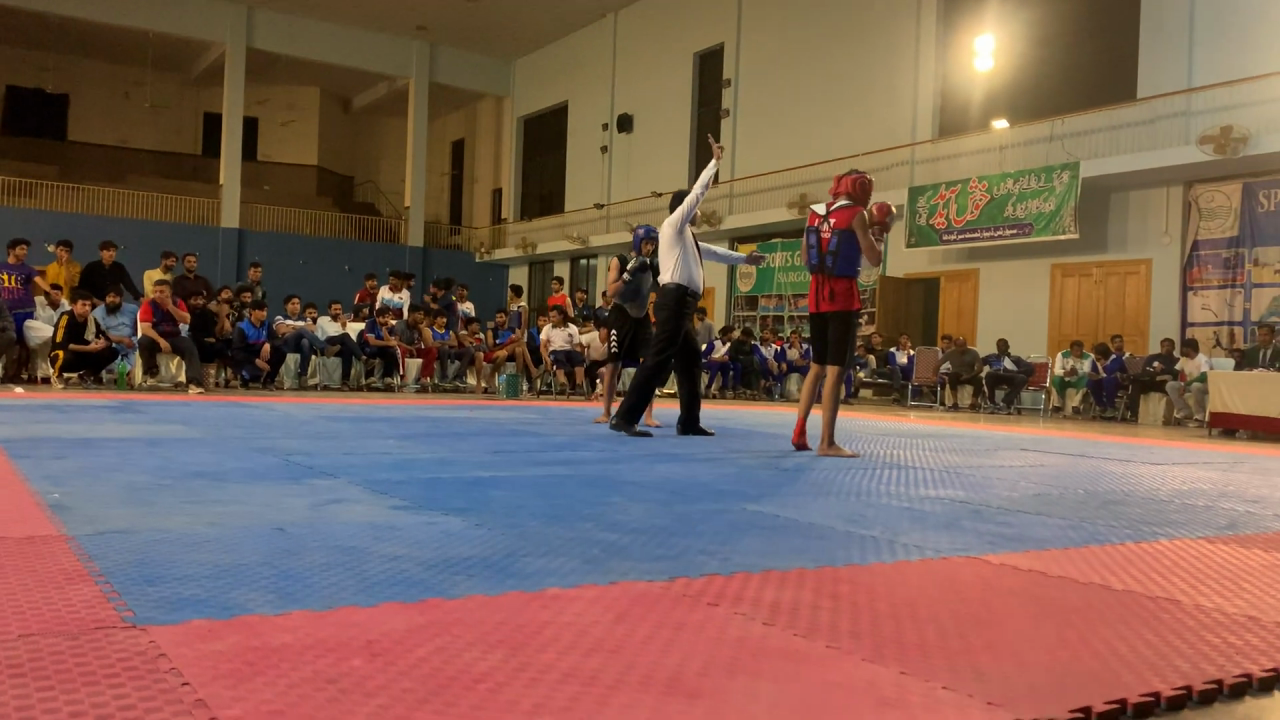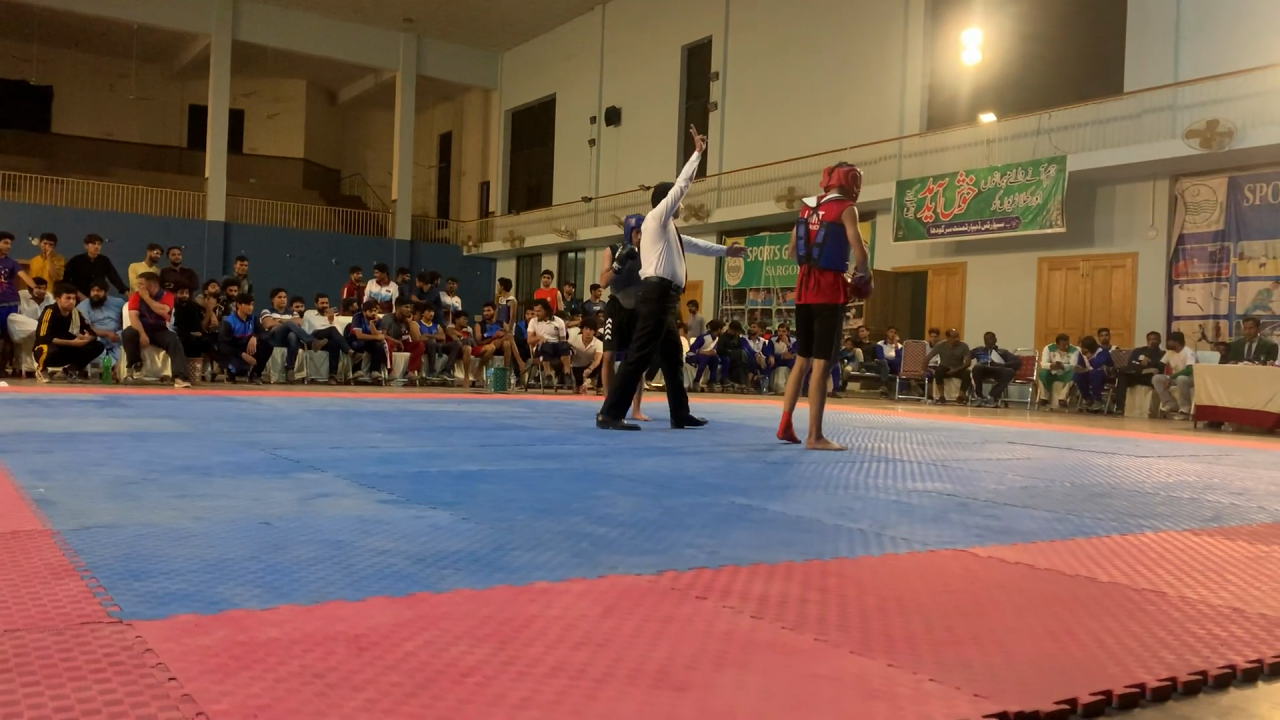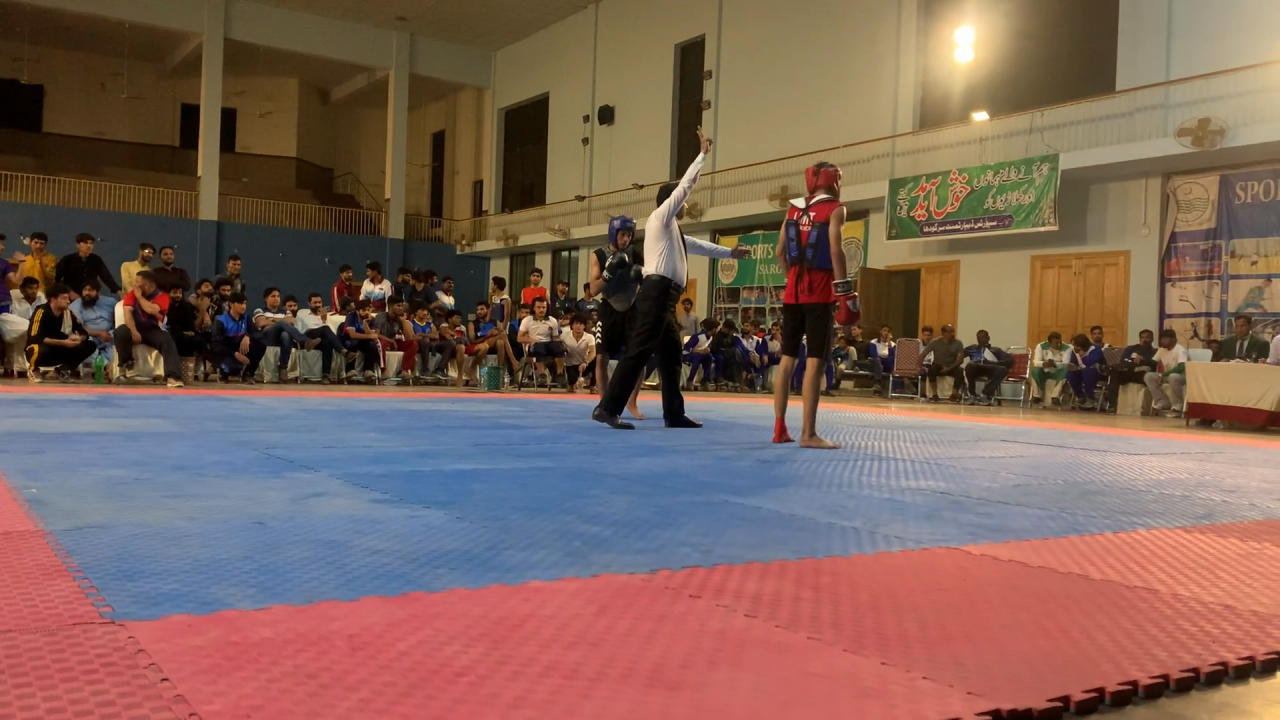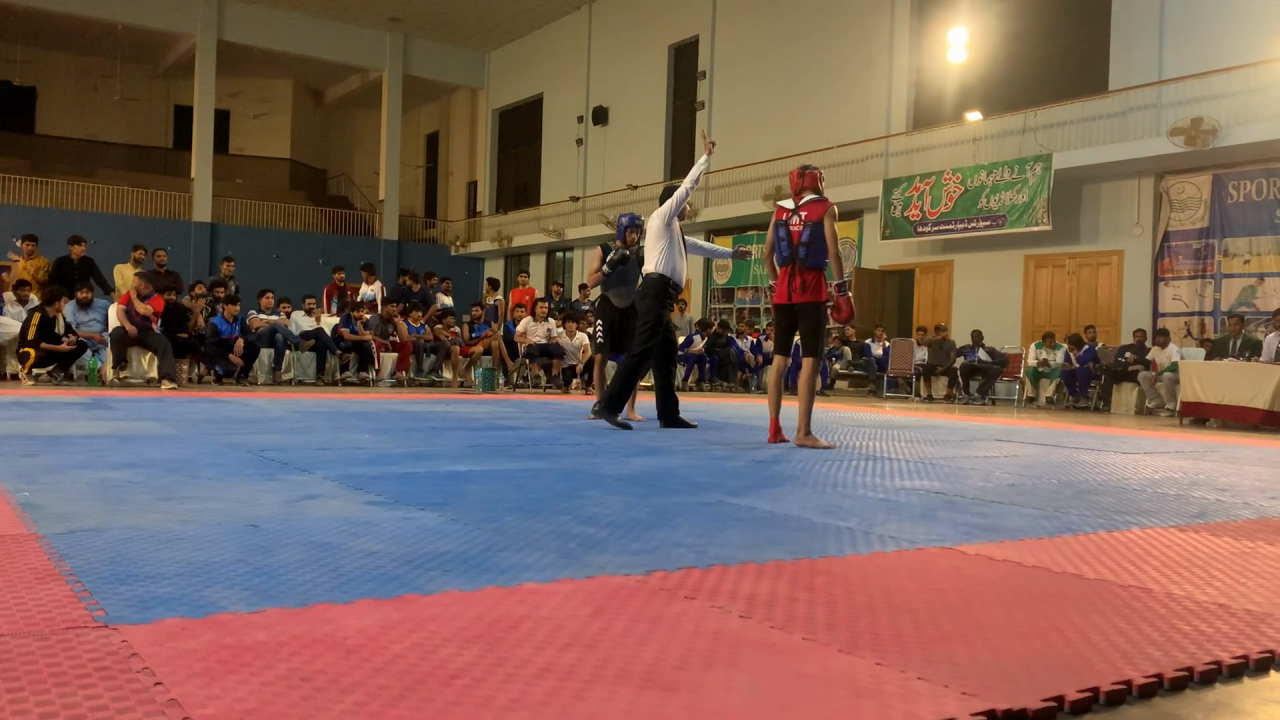
dt=0.3s
person 1, frame 1
left shoulder: (686, 238)
right shoulder: (673, 226)
left elbow: (713, 252)
right elbow: (697, 193)
left wrist: (744, 258)
right wrist: (714, 161)
left hip: (680, 303)
right hip: (674, 301)
left knee: (689, 361)
right knee: (658, 360)
left ankle: (689, 421)
right ankle: (625, 417)
person 1, frame 2
left shoulder: (669, 230)
right shoulder: (657, 217)
left elbow: (694, 245)
right elbow: (681, 185)
left wrist: (725, 250)
right wrist: (698, 153)
left hip: (661, 296)
right hip: (657, 294)
left knee: (672, 355)
right knee: (641, 354)
left ankle: (680, 413)
right ankle: (610, 413)
person 1, frame 3
left shoulder: (672, 230)
right shoulder: (661, 218)
left elbow: (698, 245)
right elbow: (685, 186)
left wrist: (729, 252)
right wrist: (703, 154)
left hip: (662, 295)
right hip: (657, 292)
left knee: (671, 355)
right knee: (639, 351)
left ankle: (674, 414)
right ankle: (607, 408)
person 1, frame 4
left shoulder: (674, 231)
right shoulder: (662, 217)
left elbow: (699, 246)
right elbow: (687, 186)
left wrist: (731, 253)
right wrist: (706, 156)
left hip: (661, 294)
right hip: (656, 291)
left knee: (666, 354)
right knee: (641, 351)
left ankle: (669, 415)
right ankle: (608, 405)
person 2, frame 1
left shoulder: (815, 213)
right shoulder: (856, 214)
right elbow: (875, 259)
right wrist: (879, 230)
left hip: (816, 296)
right hip: (842, 298)
left knee: (817, 366)
right knee: (836, 370)
left ankle: (799, 430)
right ankle: (827, 442)
person 2, frame 2
left shoulder: (807, 207)
right shoulder: (845, 208)
left elbow: (793, 250)
right elbow: (859, 252)
right wrist: (861, 276)
left hip: (804, 289)
right hip: (829, 291)
left knee: (803, 359)
right knee: (821, 364)
left ankle: (786, 425)
right ankle: (814, 436)
person 2, frame 3
left shoulder: (794, 208)
right shoulder: (835, 209)
left elbow: (780, 251)
right elbow: (834, 251)
right wrist: (844, 291)
left hip: (793, 290)
right hip: (820, 291)
left knee: (787, 360)
right knee: (815, 363)
left ankle: (779, 429)
right ankle: (808, 433)
person 2, frame 4
left shoulder: (781, 210)
right shoulder: (826, 208)
left elbow: (767, 253)
right elbow: (833, 252)
right wrist: (841, 289)
left hip: (784, 289)
right hip: (811, 290)
left knee: (779, 360)
right knee: (811, 361)
left ankle: (774, 429)
right ankle: (803, 432)
person 3, frame 1
left shoulder: (652, 264)
right shoulder: (619, 261)
right elbow: (610, 292)
right wrist: (630, 274)
left hip: (642, 318)
right hip: (620, 317)
right knee: (613, 367)
left ankle: (648, 415)
right ankle: (606, 412)
person 3, frame 2
right shoulder: (613, 251)
right elbow: (603, 282)
right wrist: (620, 262)
right hip: (616, 308)
right knee: (609, 356)
left ankle: (636, 409)
person 3, frame 3
left shoulder: (637, 254)
right shoulder: (598, 256)
right elbow: (593, 289)
left wrist: (642, 276)
right wrist: (610, 271)
left hip: (631, 310)
right hip: (609, 310)
right knee: (601, 358)
left ankle: (632, 403)
person 3, frame 4
left shoulder: (640, 253)
right shoulder: (603, 251)
right elbow: (591, 282)
right wrist: (610, 266)
left hip: (630, 309)
right hip: (607, 308)
right knee: (600, 358)
left ankle: (630, 409)
